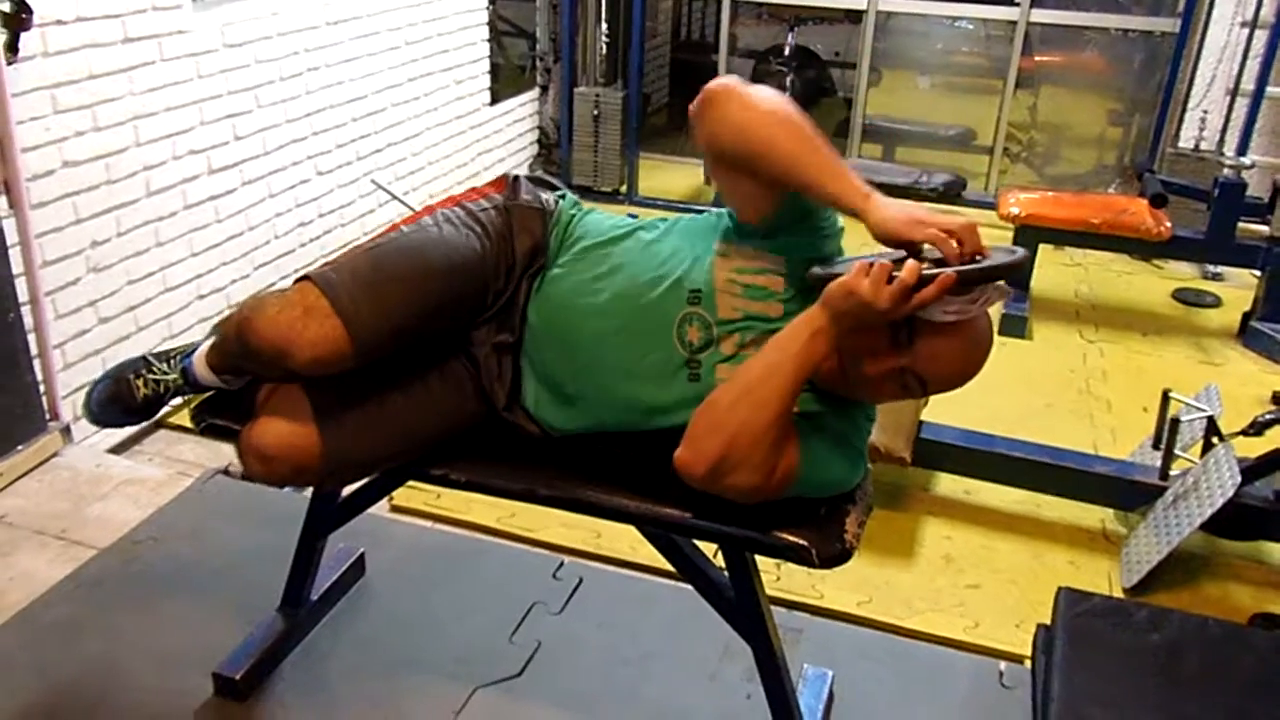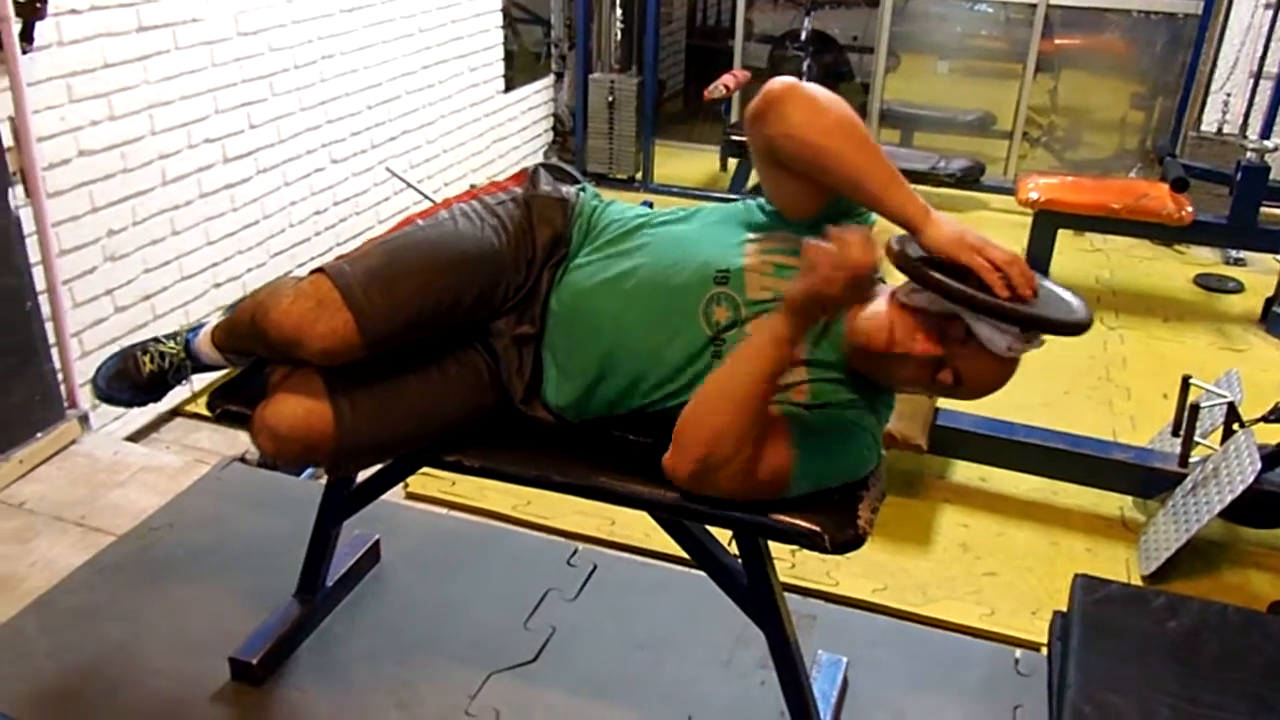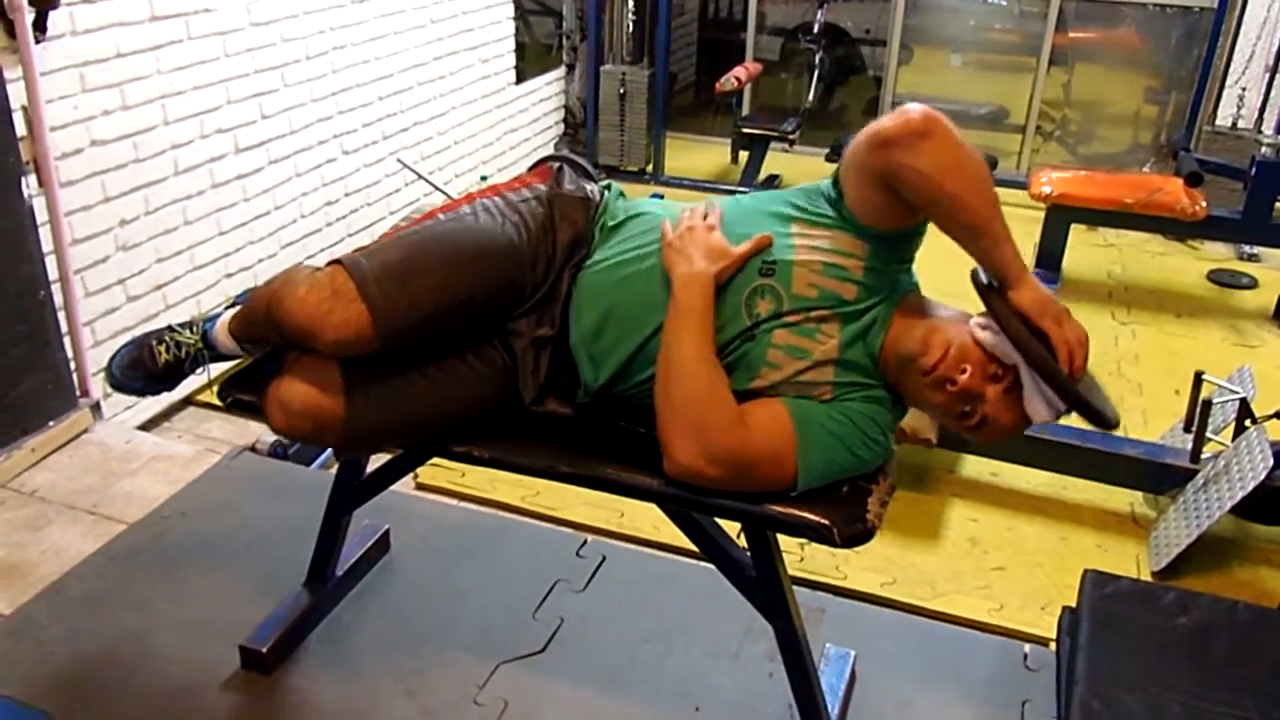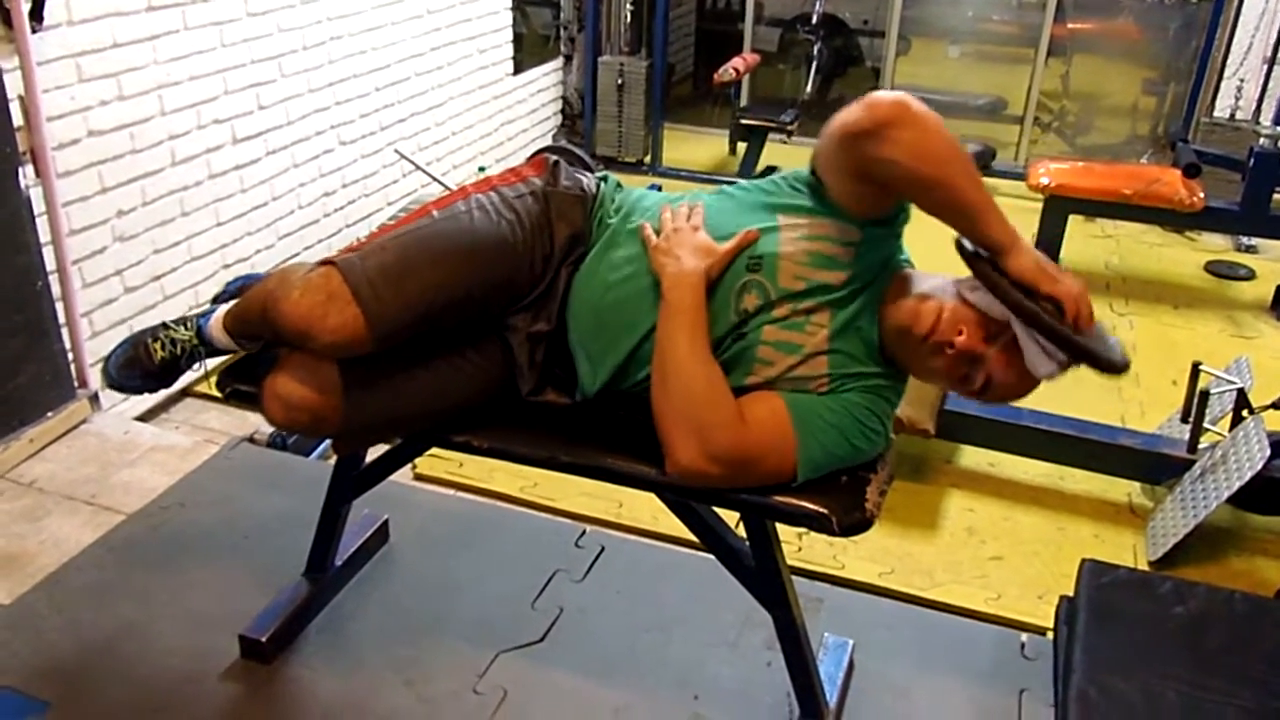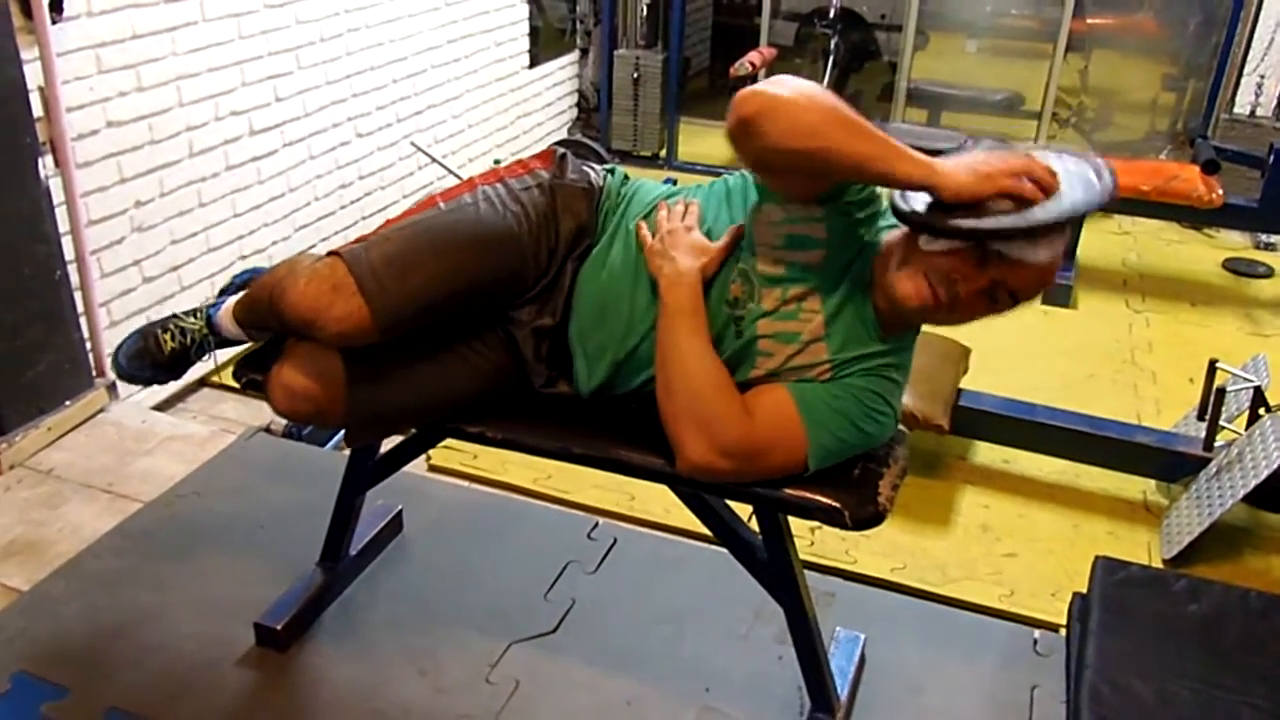
dt=1s
person 1, frame 1
left shoulder: (833, 446)
right shoulder: (810, 240)
left elbow: (709, 463)
right elbow: (722, 106)
left wrist: (822, 321)
right wrist: (874, 206)
left hip: (507, 382)
left knee: (274, 449)
right knee: (300, 330)
left ankle: (251, 389)
right ankle: (210, 362)
person 1, frame 2
left shoulder: (846, 434)
right shoulder: (835, 228)
left elbow: (701, 464)
right elbow: (780, 106)
left wrist: (793, 320)
right wrist: (928, 223)
left hip: (525, 375)
left knee: (288, 429)
right knee: (310, 320)
left ankle: (259, 364)
right ankle: (213, 342)
person 1, frame 3
left shoulder: (858, 429)
right shoulder: (885, 238)
left elbow: (698, 452)
right elbow: (910, 133)
left wrist: (693, 281)
right wrist: (1020, 278)
left hip: (545, 364)
left knee: (300, 409)
right knee: (326, 314)
left ankle: (275, 347)
right ankle: (234, 328)
person 1, frame 4
left shoulder: (854, 417)
right shoulder: (864, 229)
left elbow: (698, 453)
right elbow: (884, 118)
left wrist: (684, 281)
right wrist: (1014, 252)
left hip: (540, 355)
left knee: (296, 401)
right knee: (321, 315)
left ankle: (270, 329)
right ankle: (230, 321)
person 1, frame 5
left shoulder: (864, 396)
right shoulder: (853, 198)
left elbow: (710, 450)
right elbow: (761, 108)
left wrist: (681, 281)
right wrist: (941, 175)
left hip: (545, 352)
left knee: (303, 392)
right knee: (327, 309)
left ankle: (291, 302)
right ankle: (238, 314)
